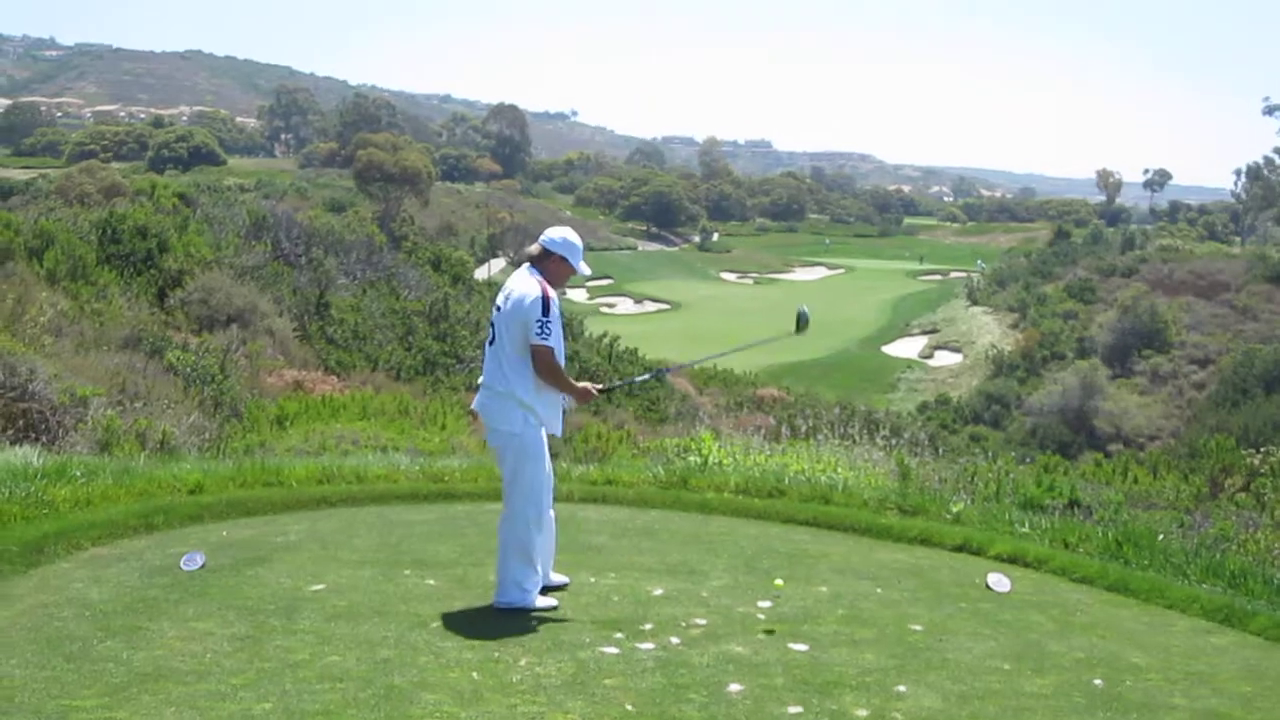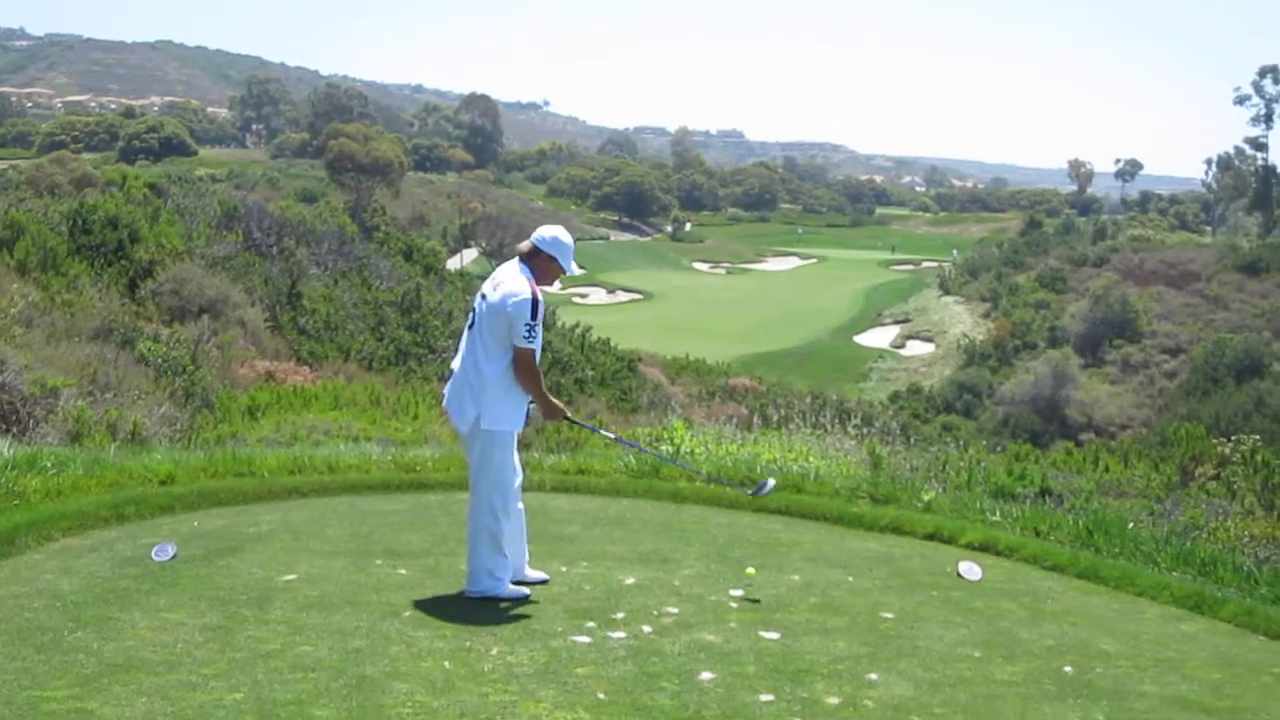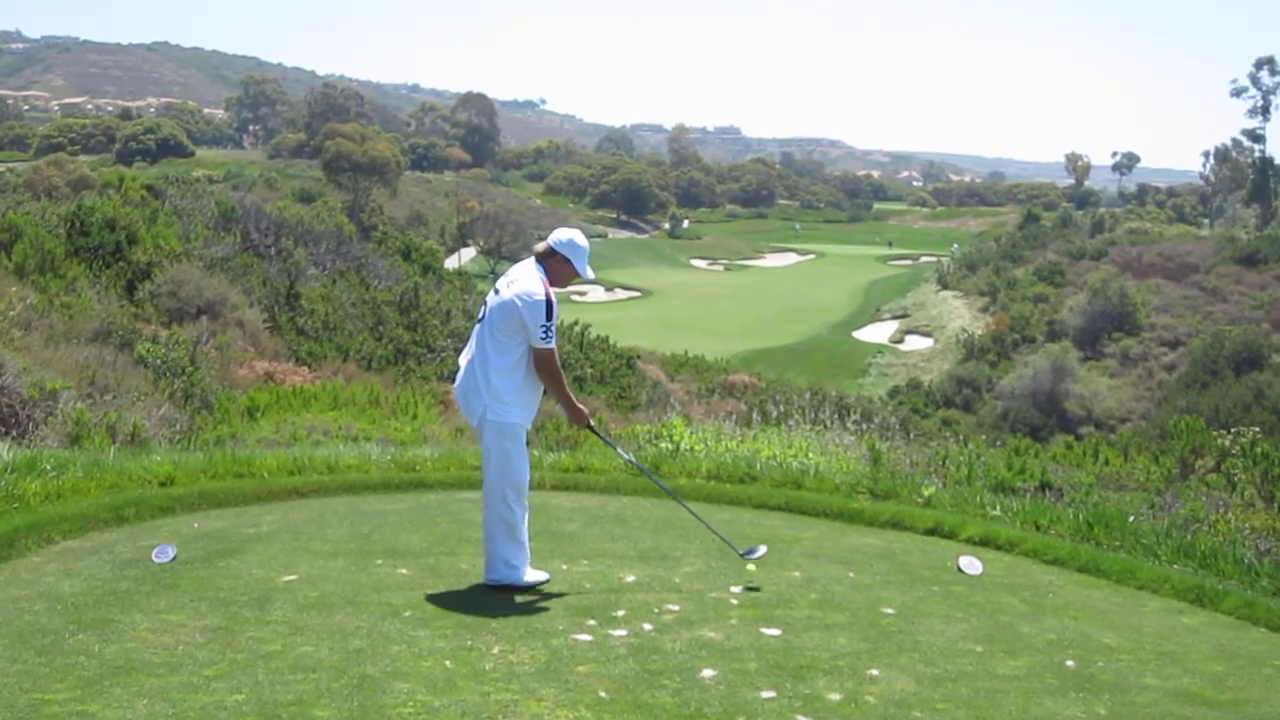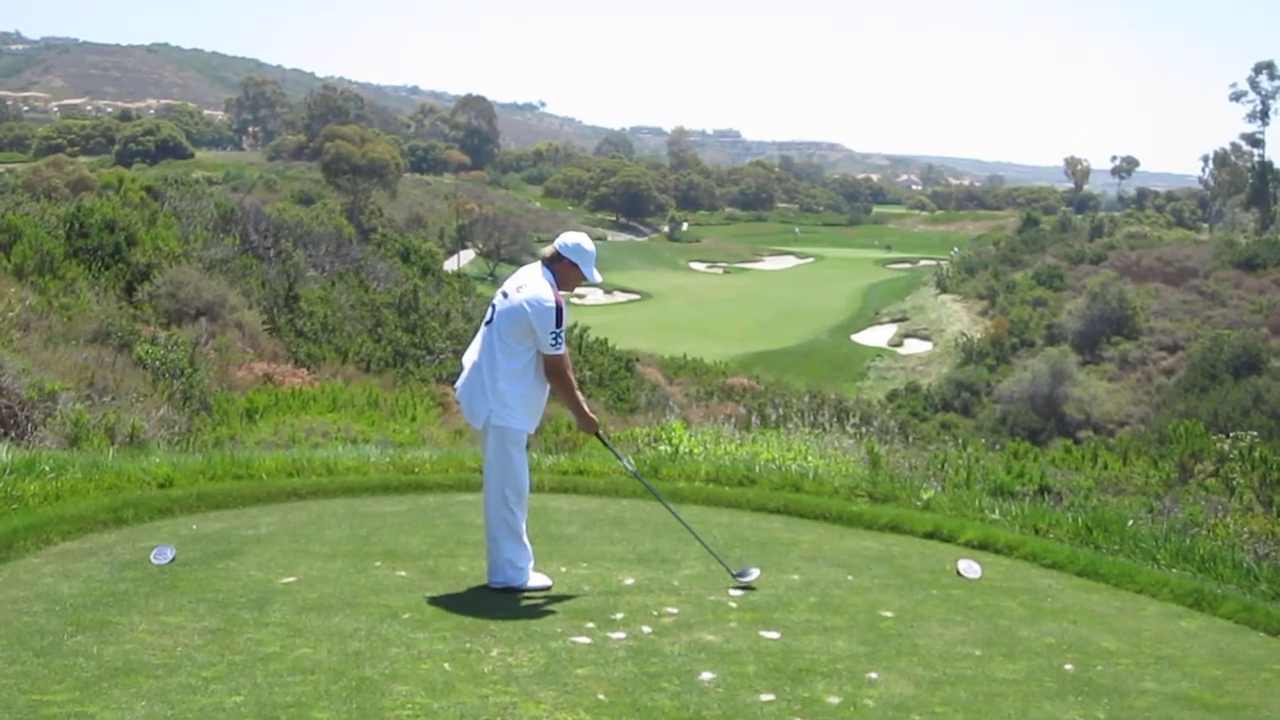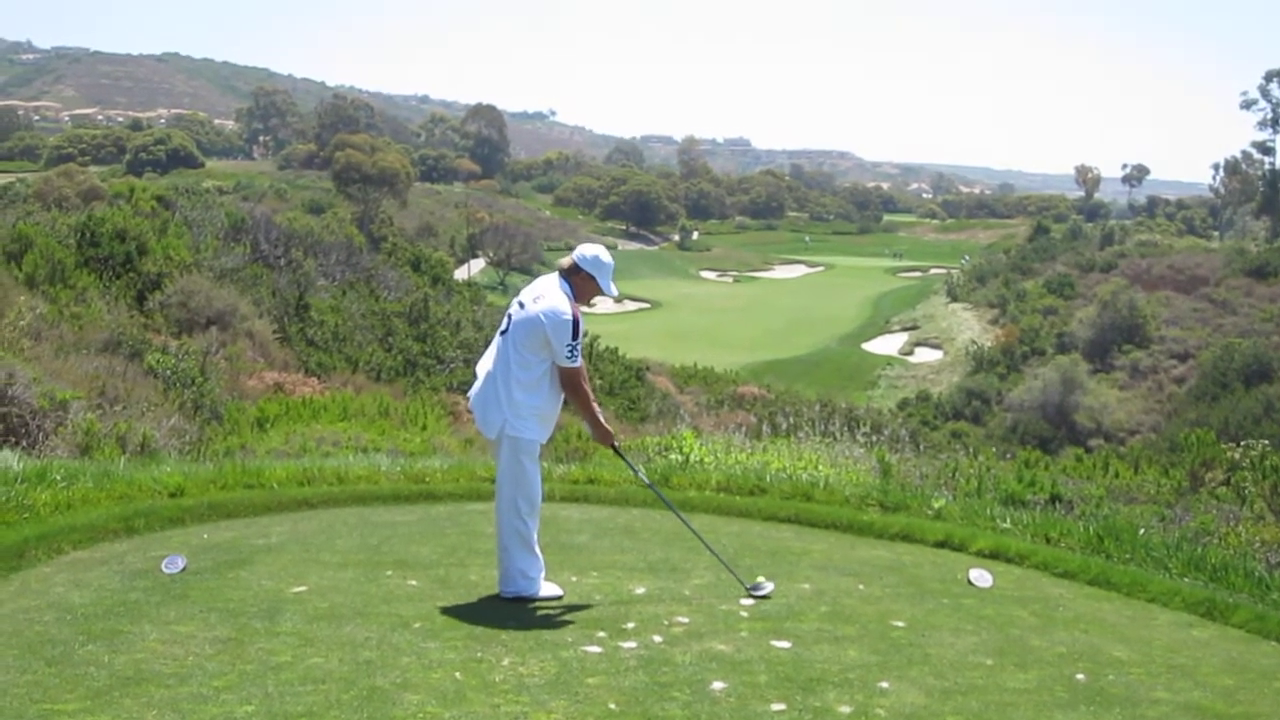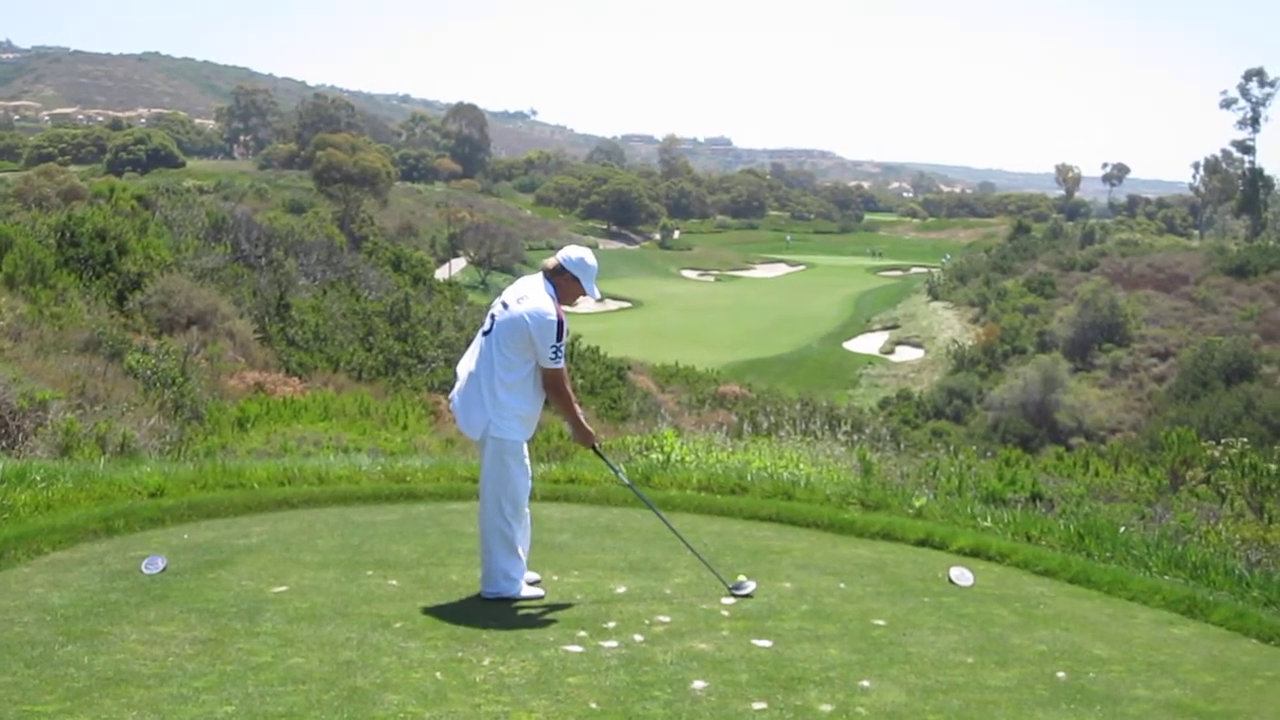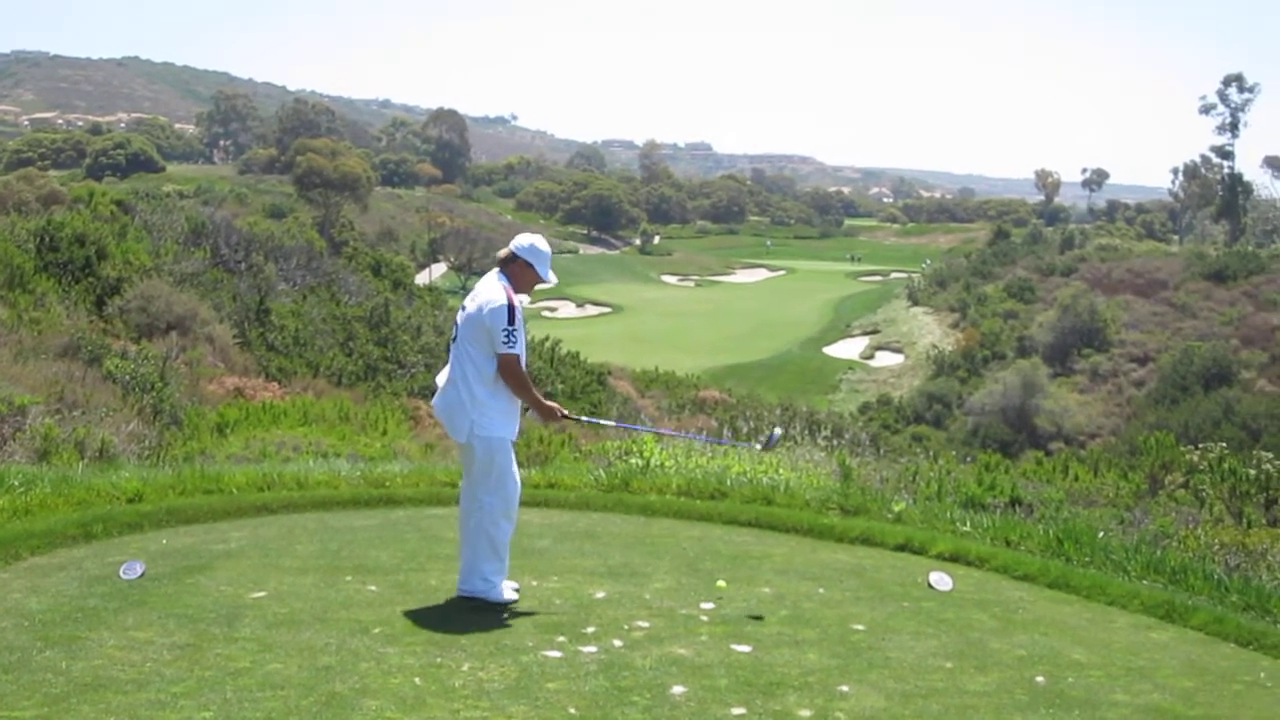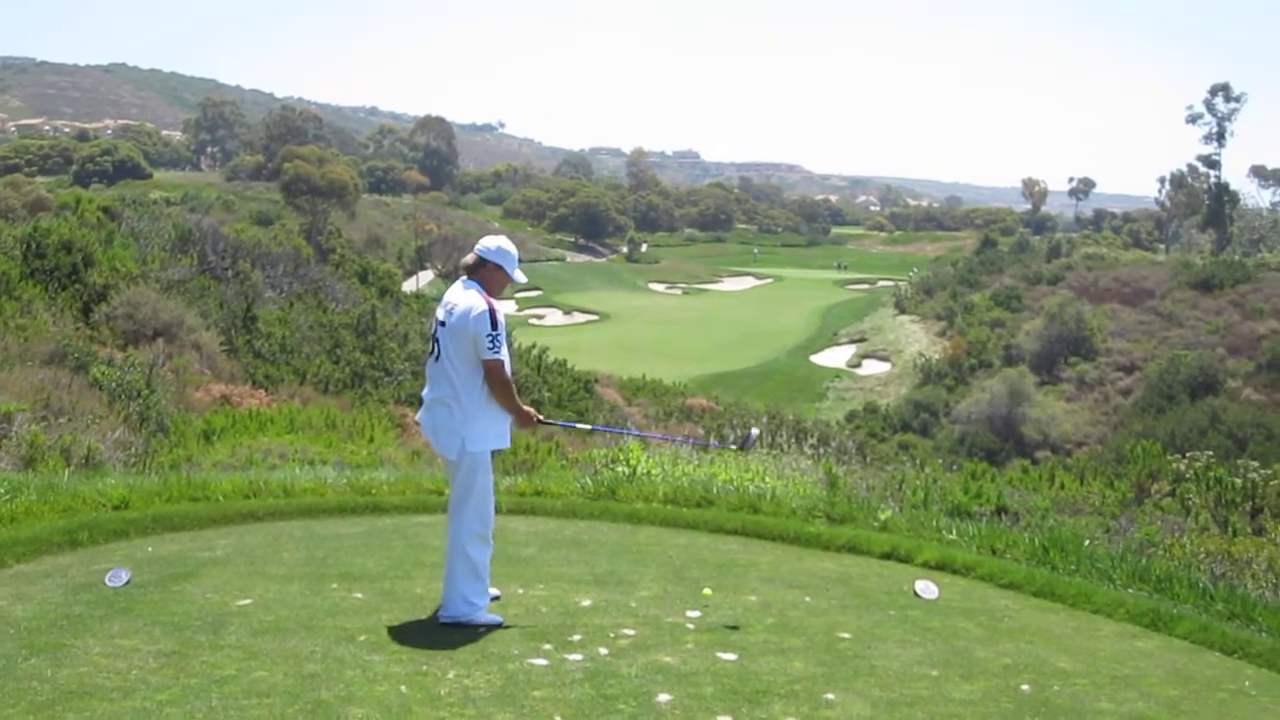
dt=0.5s
person 1, frame 1
left shoulder: (520, 281)
right shoulder: (541, 295)
right elbow: (545, 365)
left wrist: (565, 390)
right wrist: (577, 391)
left hip: (516, 405)
right hip: (518, 412)
left knee: (537, 492)
right knee: (525, 501)
left ankle: (536, 571)
right ankle: (516, 591)
person 1, frame 2
left shoulder: (506, 273)
right shoulder: (527, 296)
right elbow: (524, 365)
left wrist: (533, 398)
right wrist: (547, 403)
left hip: (484, 397)
right hip: (488, 405)
left knee: (507, 487)
right knee: (493, 492)
left ankle: (511, 566)
right ankle: (487, 580)
person 1, frame 3
left shoulder: (522, 272)
right shoulder: (538, 296)
left elbow: (546, 353)
right elbow: (545, 365)
left wrist: (565, 396)
right wrist: (571, 407)
left hip: (494, 391)
right hip: (497, 397)
left knee: (511, 482)
right knee: (508, 484)
left ankle: (511, 563)
right ankle: (505, 568)
person 1, frame 4
left shoulder: (529, 275)
right shoulder: (547, 301)
left elbow: (557, 355)
right elbow: (555, 371)
left wrist: (577, 397)
right wrist: (581, 413)
left hip: (494, 392)
right hip: (501, 401)
left knee: (508, 487)
right knee: (509, 489)
left ankle: (511, 565)
right ankle: (510, 573)
person 1, frame 5
left shoulder: (545, 285)
right shoulder: (563, 313)
left elbow: (574, 367)
right elbow: (571, 382)
left wrist: (594, 407)
right wrist: (596, 424)
left hip: (505, 400)
right hip: (515, 410)
left knee: (519, 496)
right knee: (521, 499)
left ankle: (522, 574)
right ankle: (522, 582)
person 1, frame 6
left shoulder: (527, 285)
right shoulder: (548, 315)
left elbow: (555, 368)
right elbow: (553, 384)
left wrist: (574, 407)
right wrist: (578, 426)
left hip: (491, 400)
right hip: (497, 409)
left knee: (514, 488)
right knee: (505, 497)
left ankle: (510, 568)
right ankle: (503, 582)
person 1, frame 7
left shoulder: (488, 287)
right shoulder: (503, 303)
right elbow: (510, 371)
left wrist: (530, 401)
right wrist: (539, 405)
left hip: (471, 406)
right hip: (481, 413)
left knee: (480, 494)
right knee: (501, 495)
left ankle: (483, 574)
right ankle: (481, 581)
person 1, frame 8
left shoulder: (454, 296)
right shoulder: (484, 310)
right elbow: (496, 378)
left wrist: (511, 409)
right wrist: (519, 412)
left hip: (451, 416)
right hip: (467, 426)
left knee: (469, 510)
right knee: (472, 516)
left ankle: (469, 586)
right ankle: (462, 606)
